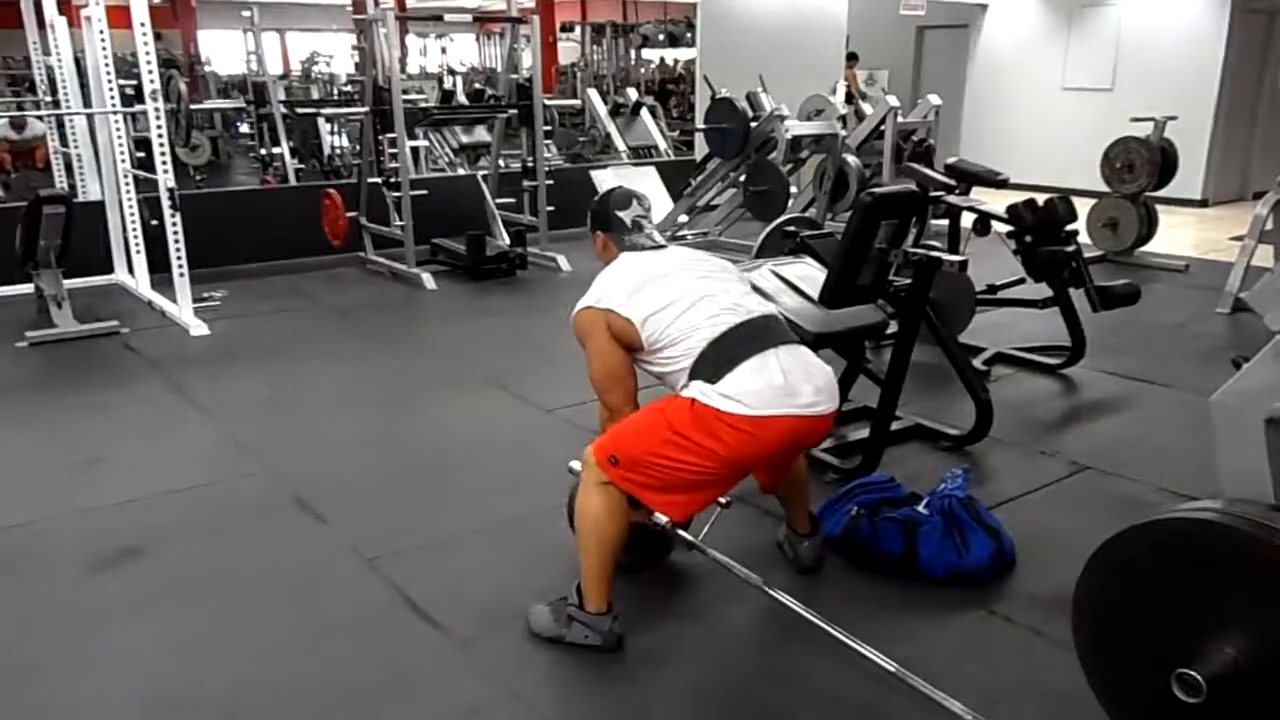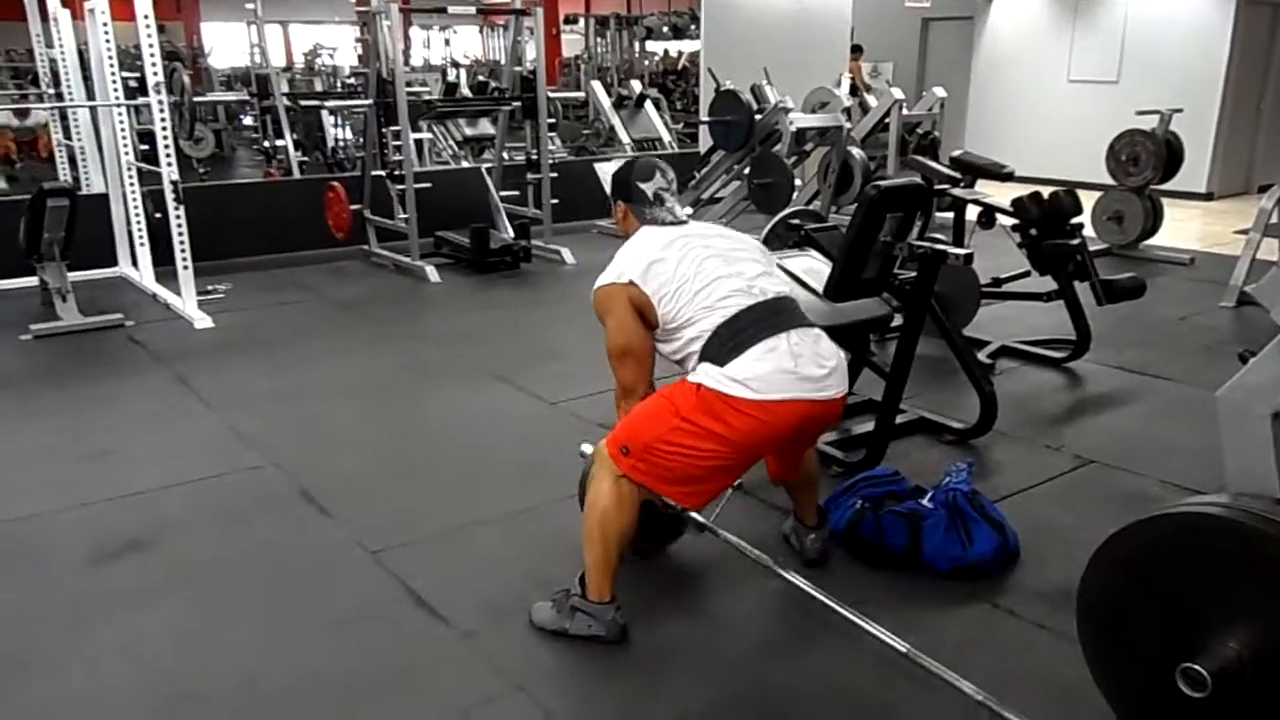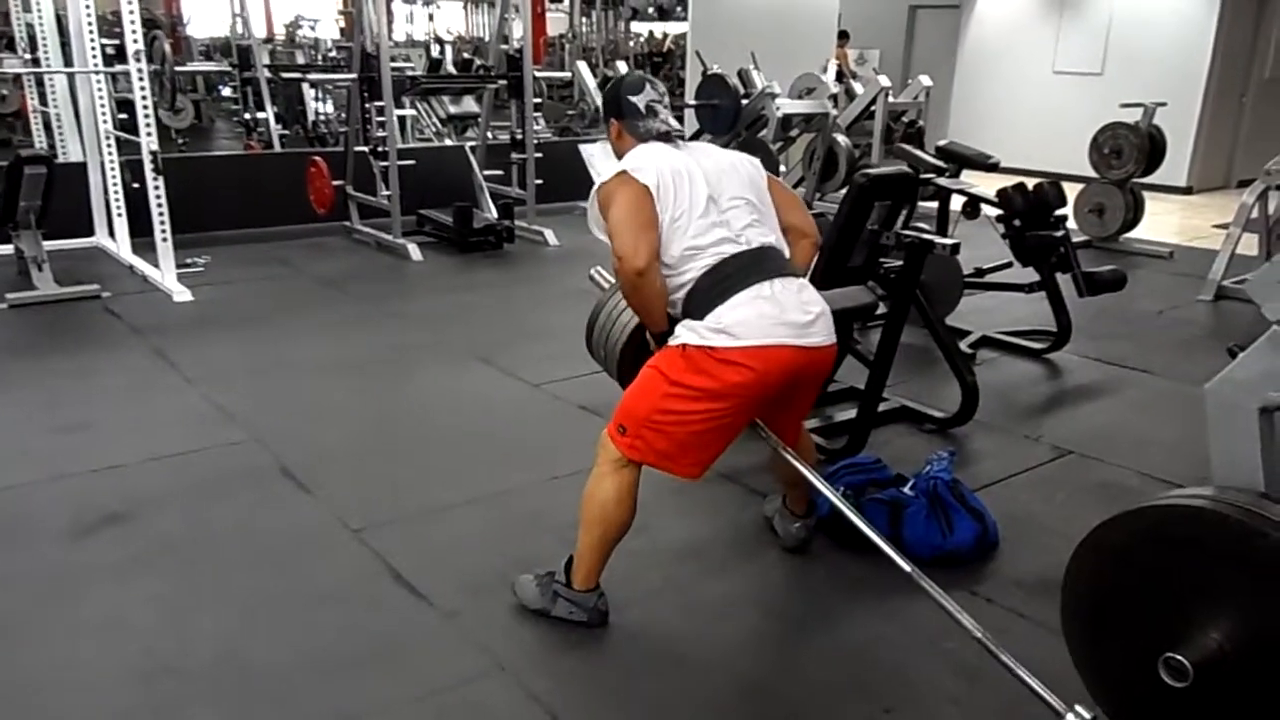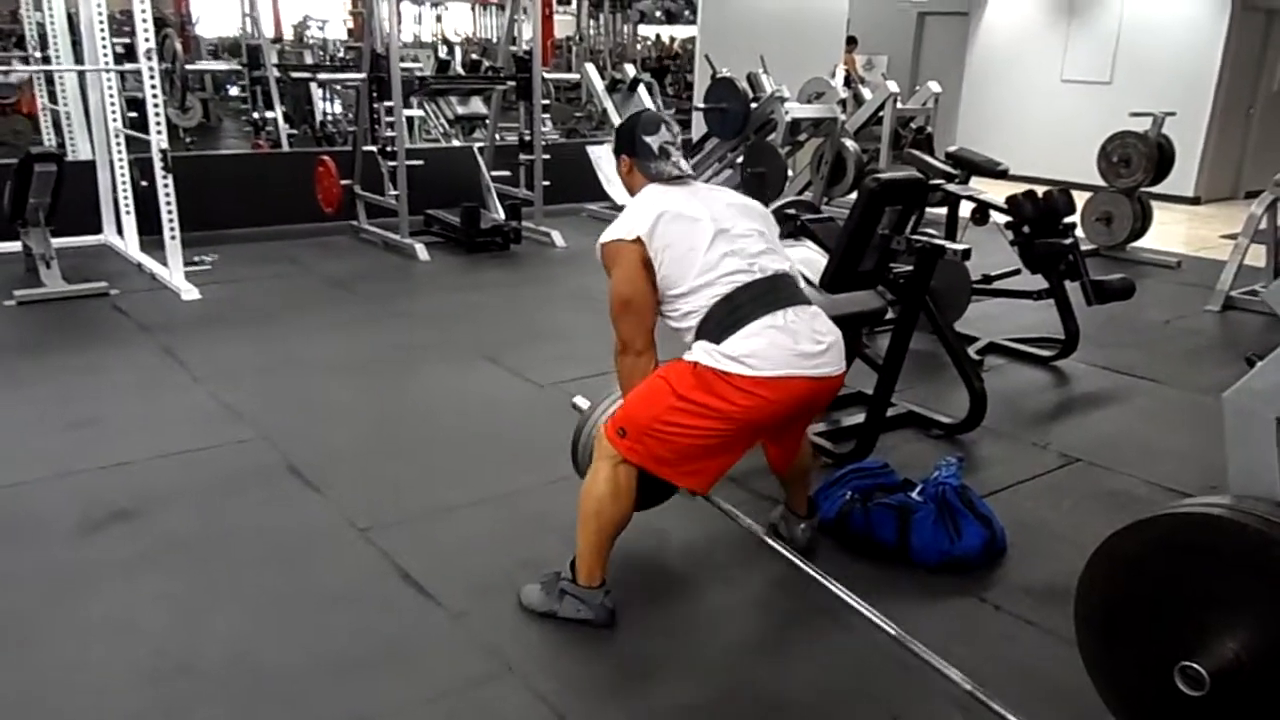
dt=0.7s
person 1, frame 1
left shoulder: (597, 307)
right shoulder: (707, 260)
left elbow: (620, 410)
left wrist: (633, 497)
left hip: (746, 407)
right hip: (818, 396)
left knee: (599, 469)
left ankle: (592, 617)
right ankle: (802, 536)
person 1, frame 2
left shoulder: (620, 279)
right shoulder: (731, 238)
left elbow: (635, 390)
left wrist: (647, 469)
left hip: (751, 389)
right hip: (828, 377)
left knee: (613, 464)
left ankle: (594, 607)
right ankle: (809, 530)
person 1, frame 3
left shoulder: (625, 179)
right shoulder: (738, 161)
left elbow: (636, 264)
right elbow: (807, 236)
left wrist: (663, 333)
left hip: (733, 341)
right hip: (814, 329)
left knee: (618, 452)
right knee: (787, 428)
left ankle: (577, 591)
right ankle: (796, 516)
person 1, frame 4
left shoulder: (627, 231)
right shoulder: (738, 202)
left elbow: (636, 348)
left wrist: (648, 433)
left hip: (749, 364)
right hip: (824, 354)
left knee: (614, 448)
right knee: (784, 423)
left ankle: (584, 591)
right ankle: (798, 520)
